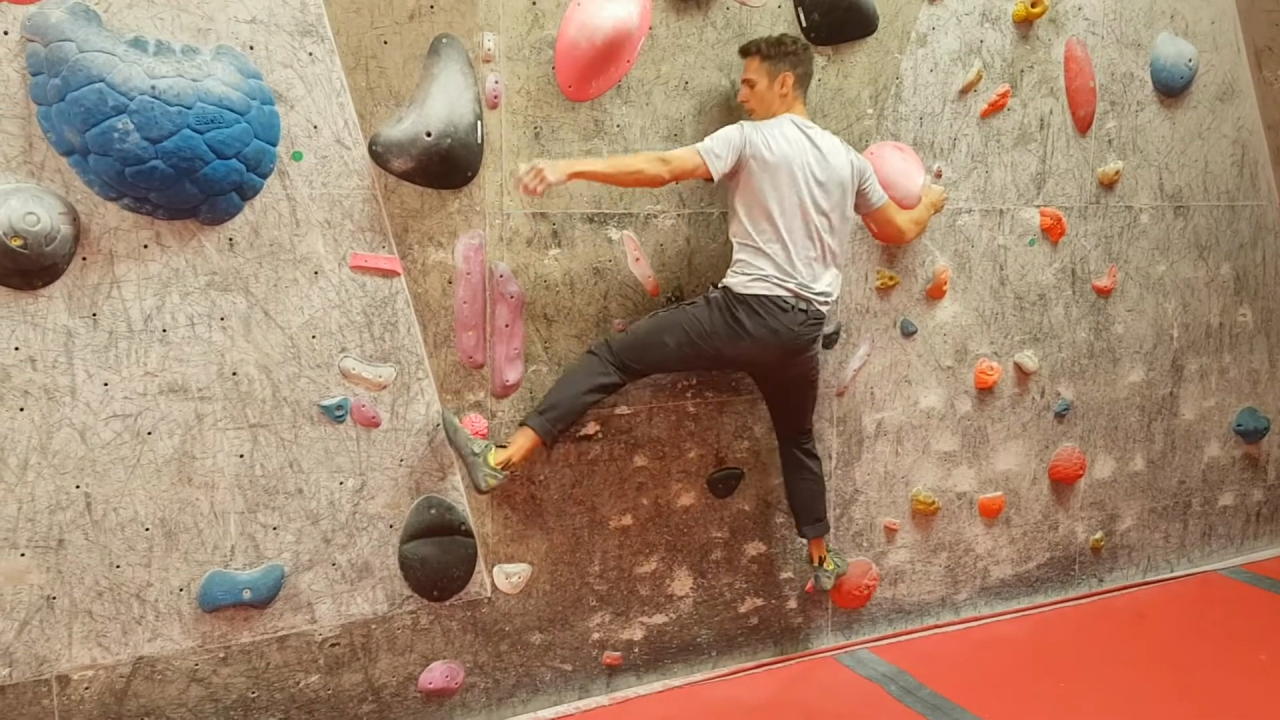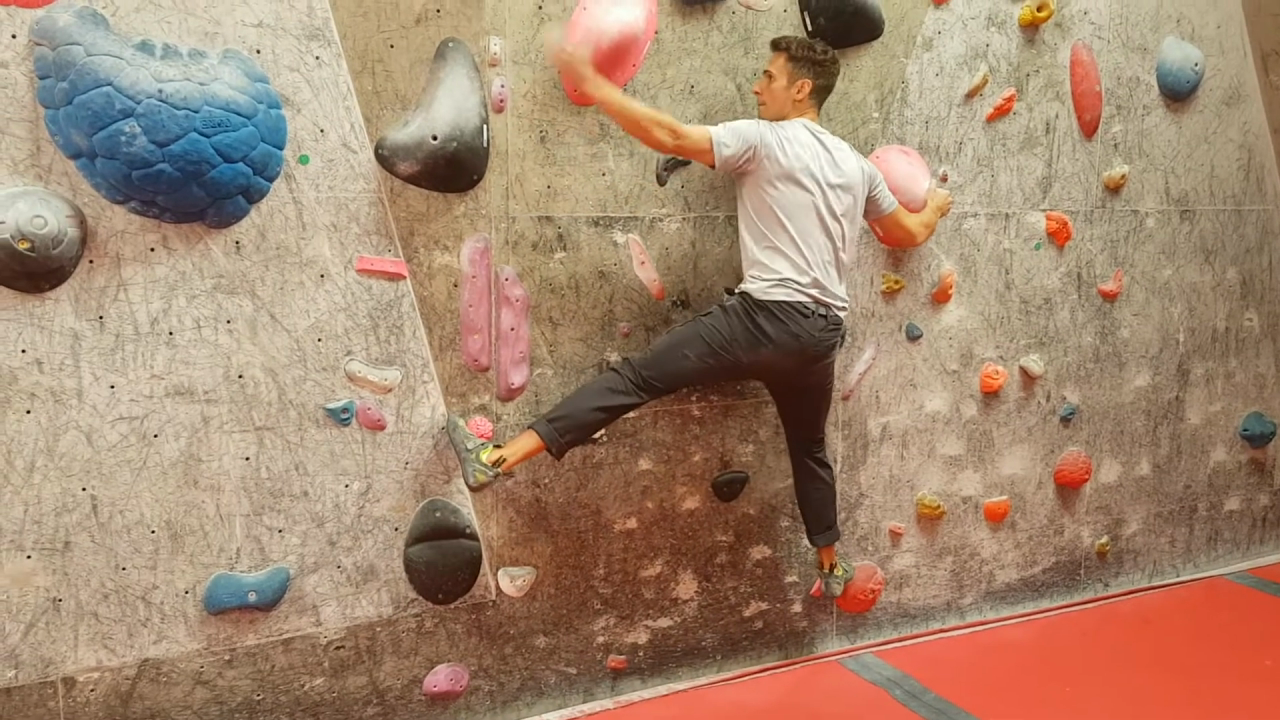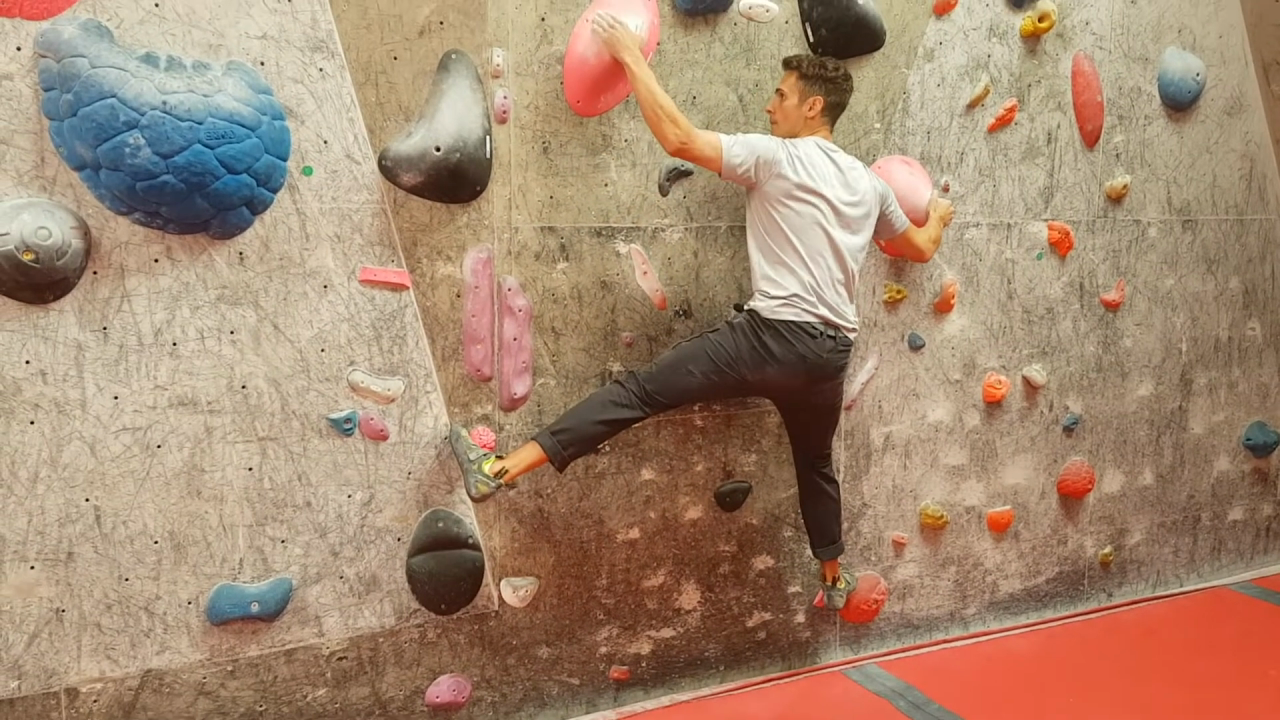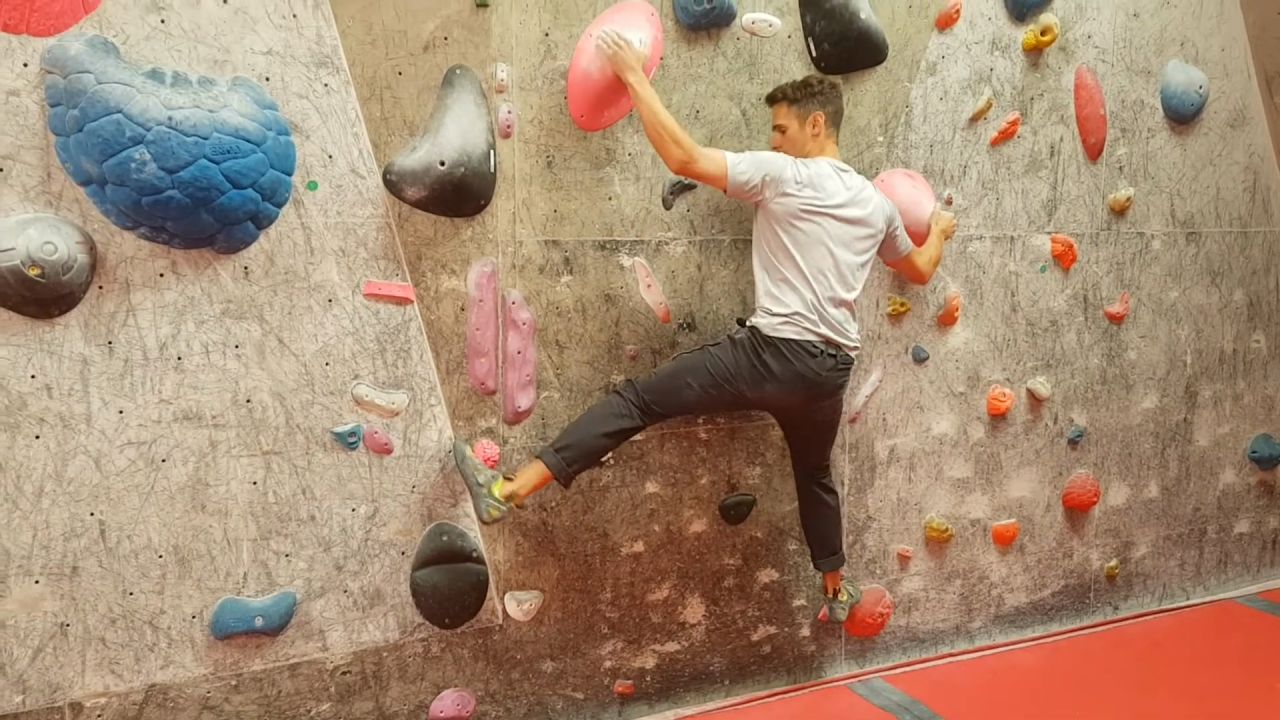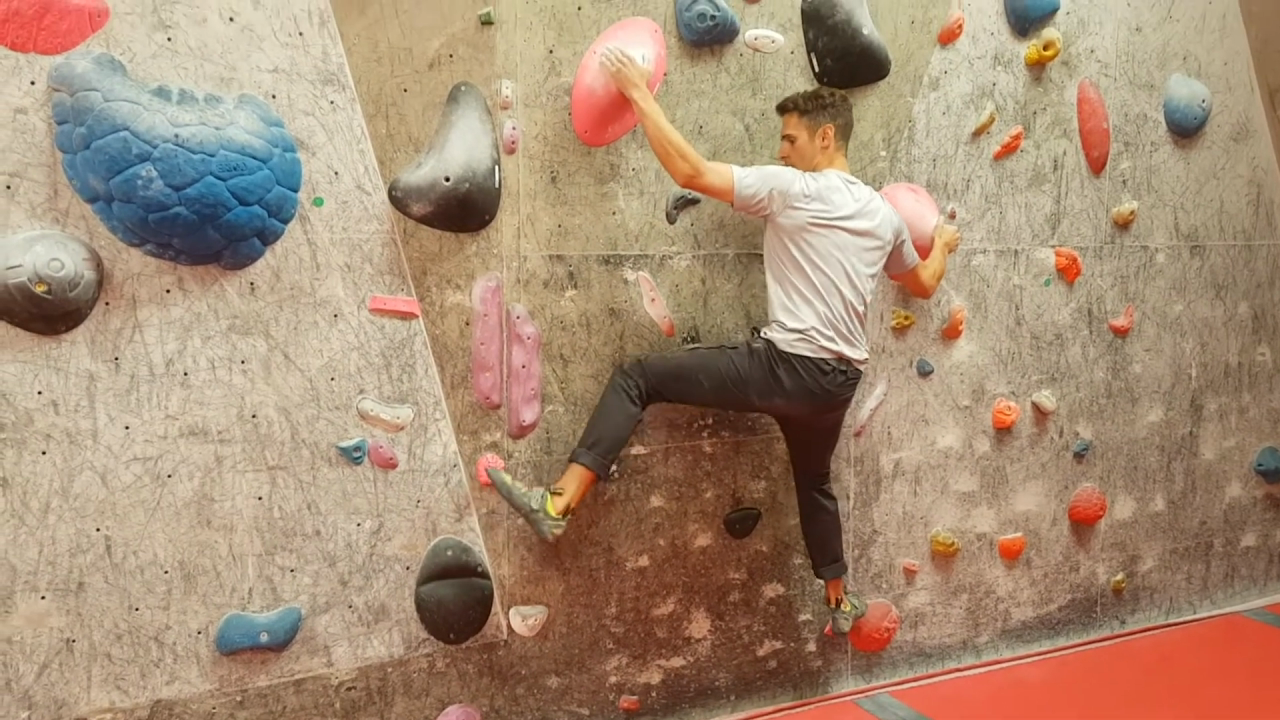
dt=0.3s
person 1, frame 1
left shoulder: (749, 138)
right shoulder: (847, 159)
left elbow: (661, 169)
right elbow: (901, 230)
left wrist: (569, 167)
right wrist: (929, 205)
left hip: (745, 311)
right hip: (803, 327)
left knee: (610, 357)
right knee: (798, 441)
left ankle: (501, 459)
right ankle: (822, 560)
person 1, frame 2
left shoulder: (764, 140)
right shoulder: (857, 165)
left elbow: (670, 137)
right elbow: (912, 234)
left wrist: (589, 81)
right wrist: (935, 208)
left hip: (765, 319)
right hip: (821, 333)
left knee: (631, 377)
right knee: (809, 449)
left ankle: (496, 460)
right ankle: (831, 567)
person 1, frame 3
left shoulder: (774, 156)
right shoulder: (870, 183)
left elbow: (678, 138)
right elbow: (921, 249)
left wrist: (631, 57)
right wrist: (938, 217)
left hip: (771, 337)
right hip: (830, 352)
left knee: (638, 390)
right knee: (815, 464)
left ankle: (499, 469)
right ankle: (834, 579)
person 1, frame 4
left shoulder: (782, 174)
right shoulder: (877, 202)
left elbow: (683, 157)
right elbow: (919, 270)
left wrist: (634, 77)
right wrist: (939, 232)
left hip: (772, 353)
right hip: (828, 369)
left knee: (633, 399)
right knee: (814, 475)
left ankle: (511, 491)
right ankle: (836, 590)
person 1, frame 5
left shoulder: (790, 188)
right shoulder: (884, 214)
left elbow: (690, 171)
right elbow: (924, 283)
left wrist: (638, 94)
right wrist: (942, 245)
left hip: (784, 366)
right hip: (837, 381)
left knee: (636, 376)
right knee: (814, 482)
left ankle: (558, 504)
right ankle: (840, 602)
